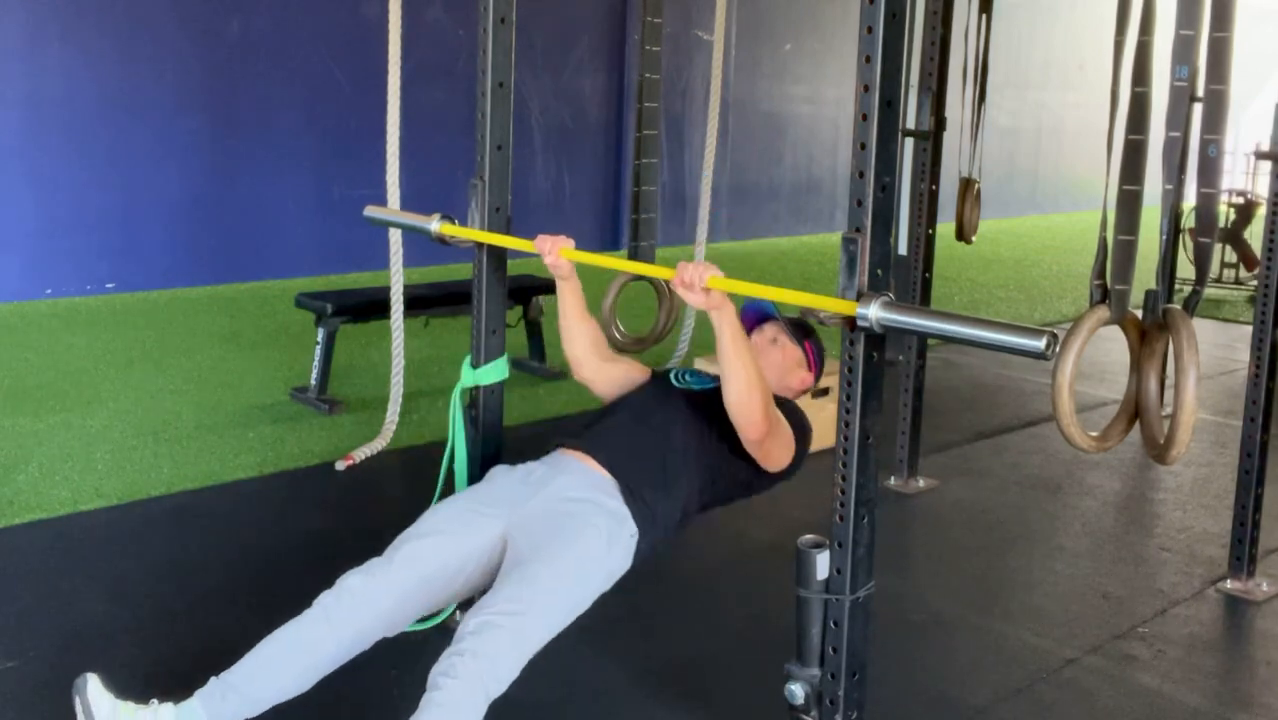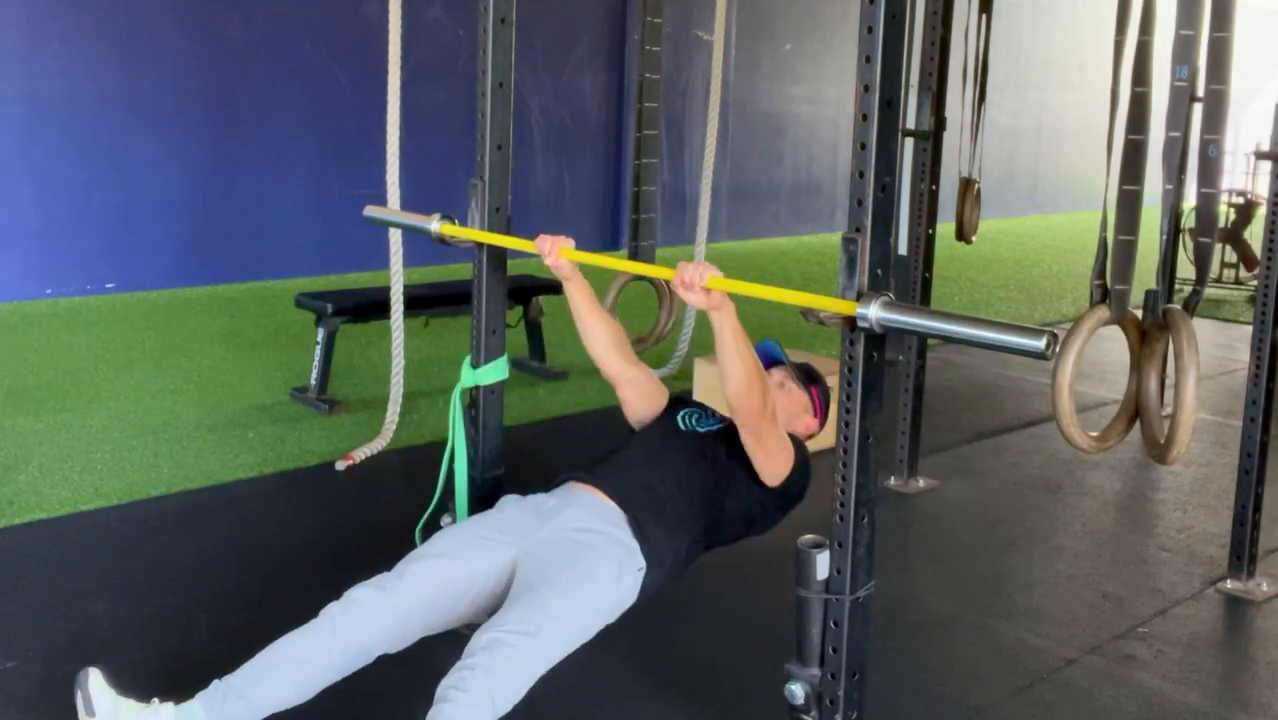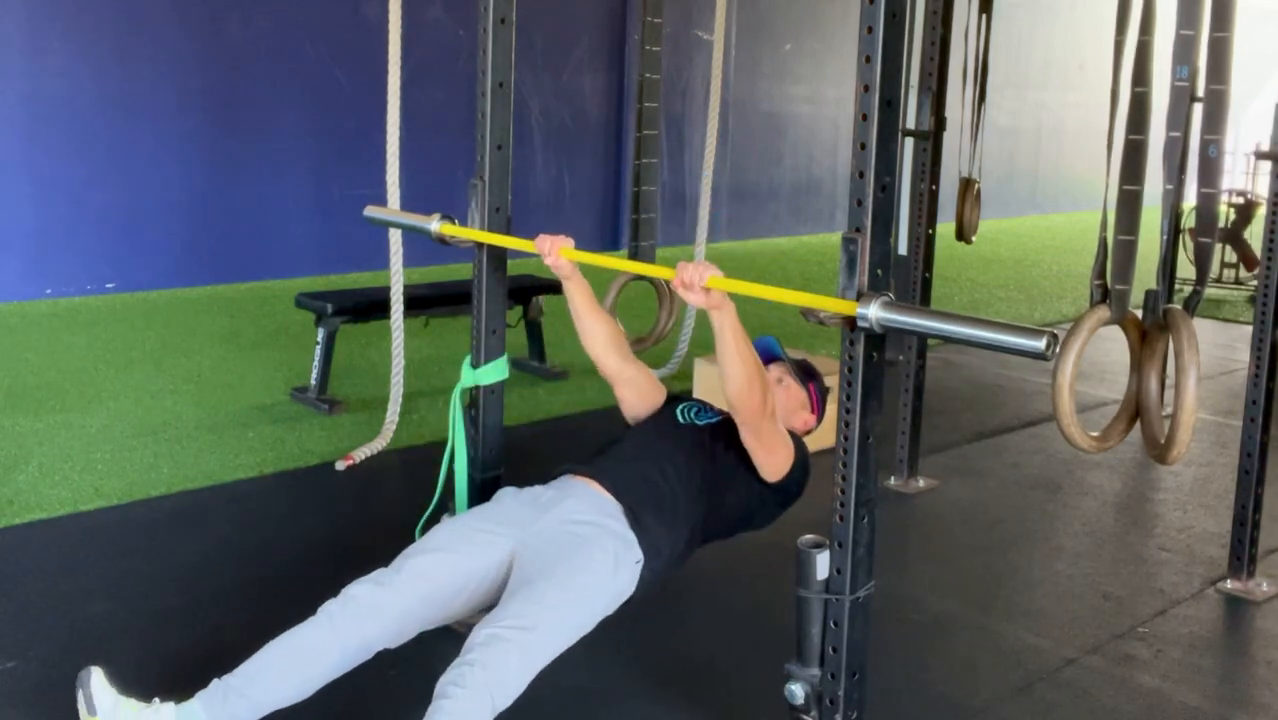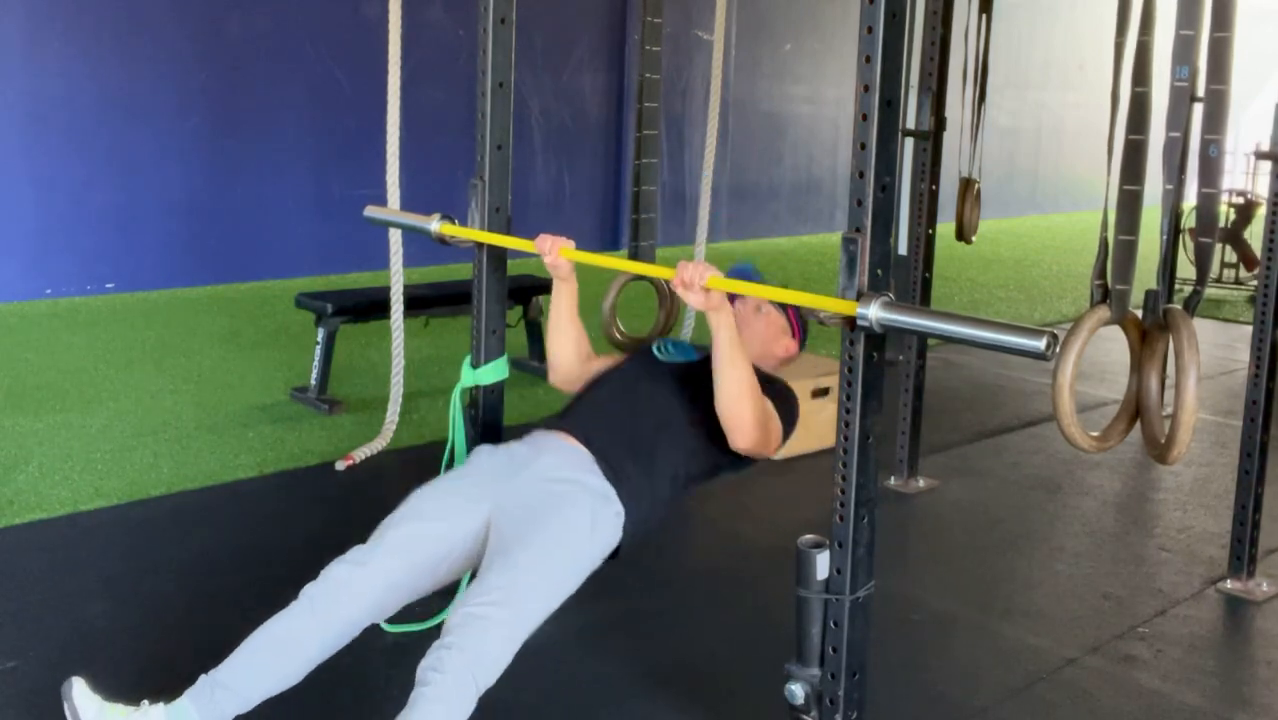
dt=0.3s
person 1, frame 1
left shoulder: (781, 433)
right shoulder: (680, 381)
left elbow: (754, 427)
right elbow: (589, 364)
left wrist: (720, 312)
right wrist: (565, 276)
left hip: (598, 515)
right hip: (524, 482)
left knee: (479, 655)
right knee: (367, 596)
person 1, frame 2
left shoulder: (777, 471)
right shoulder: (686, 420)
left elbow: (752, 410)
right elbow: (617, 360)
left wrist: (720, 309)
right wrist: (568, 272)
left hip: (606, 549)
right hip: (534, 513)
right knee: (373, 609)
person 1, frame 3
left shoulder: (777, 465)
right shoulder: (685, 415)
left elbow: (752, 410)
right elbow: (615, 359)
left wrist: (720, 309)
right wrist: (567, 271)
left hip: (605, 542)
right hip: (531, 506)
right knee: (373, 604)
person 1, frame 4
left shoulder: (771, 397)
right shoulder: (670, 351)
left elbow: (743, 434)
right elbow: (569, 376)
left wrist: (722, 315)
right wrist: (564, 280)
left hip: (584, 497)
right hip: (510, 461)
left knee: (472, 642)
right knee: (354, 584)
